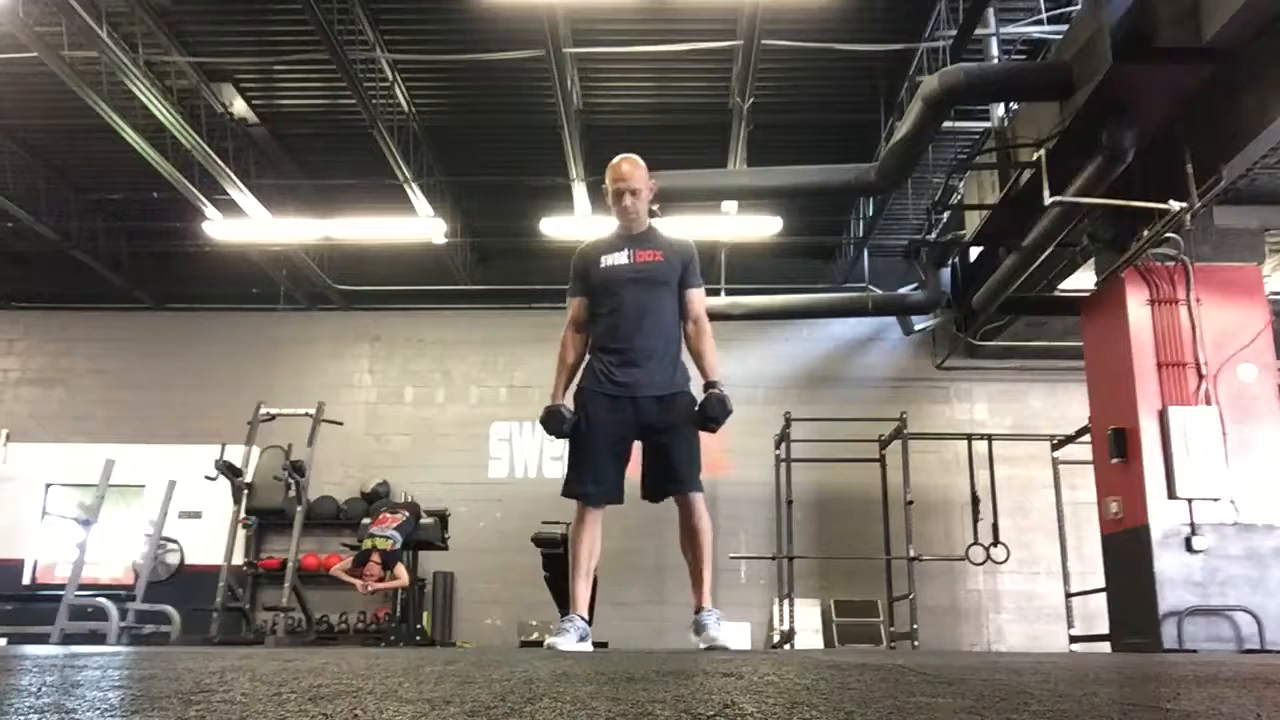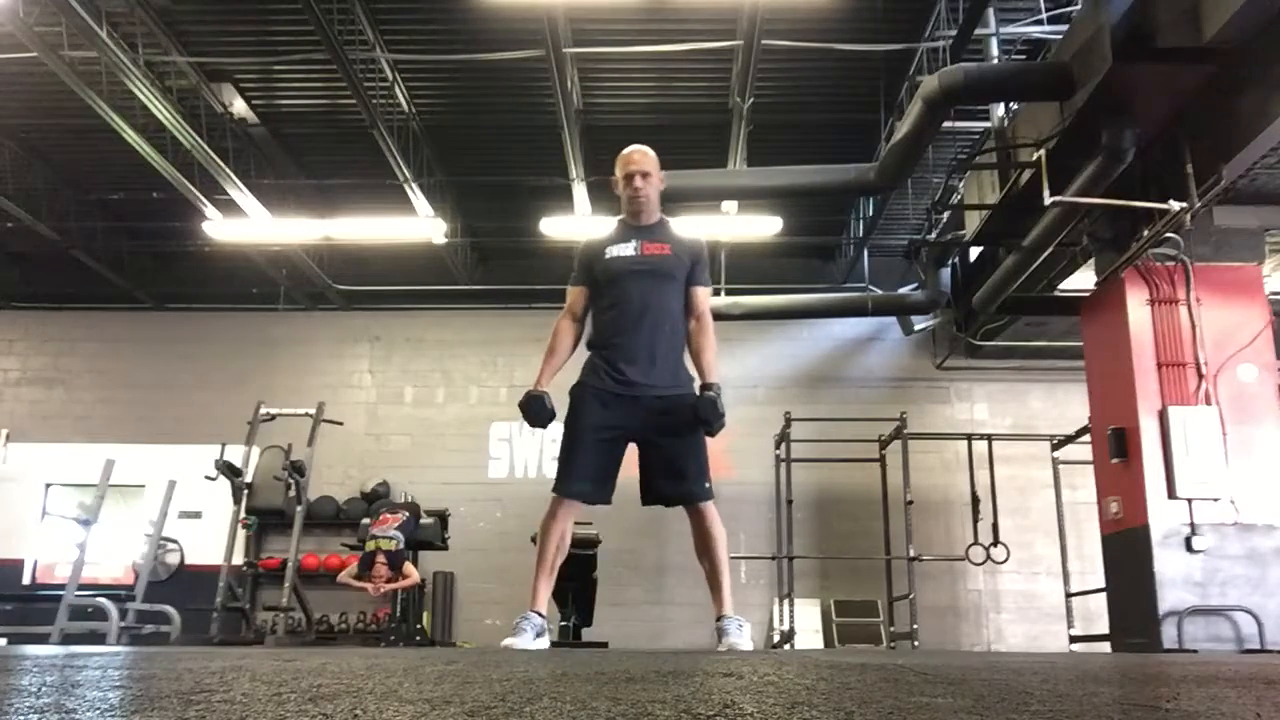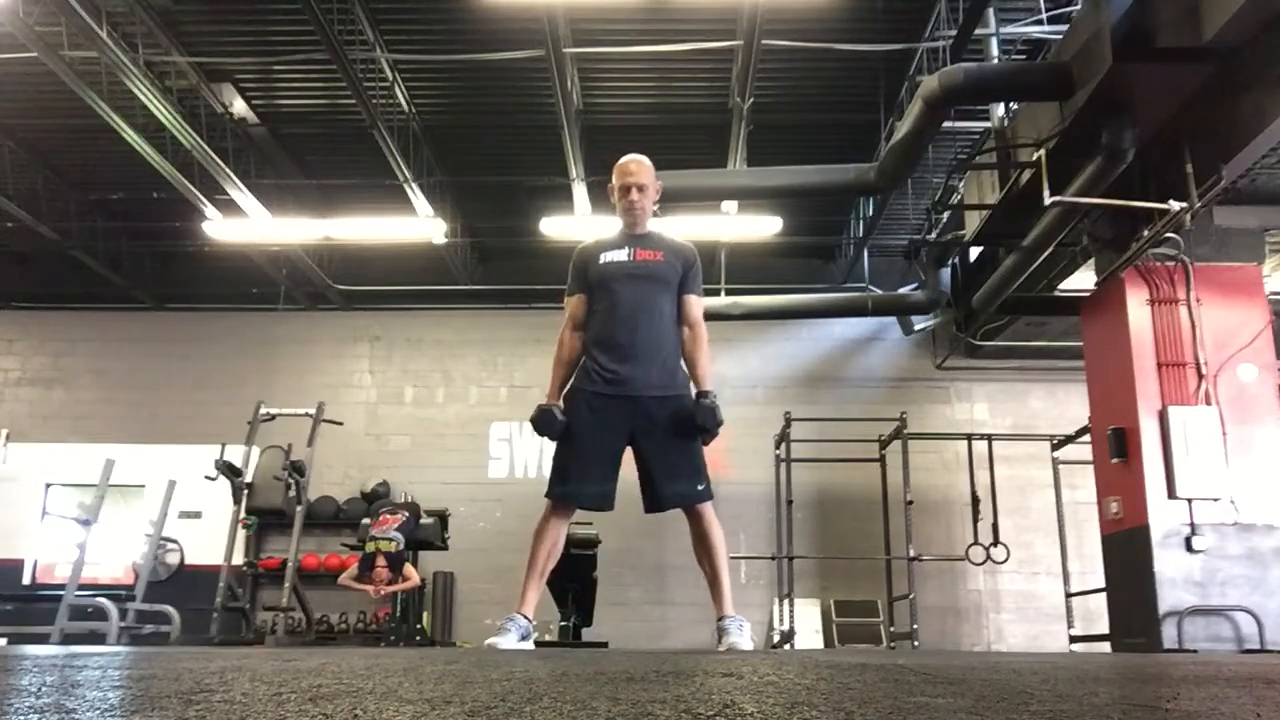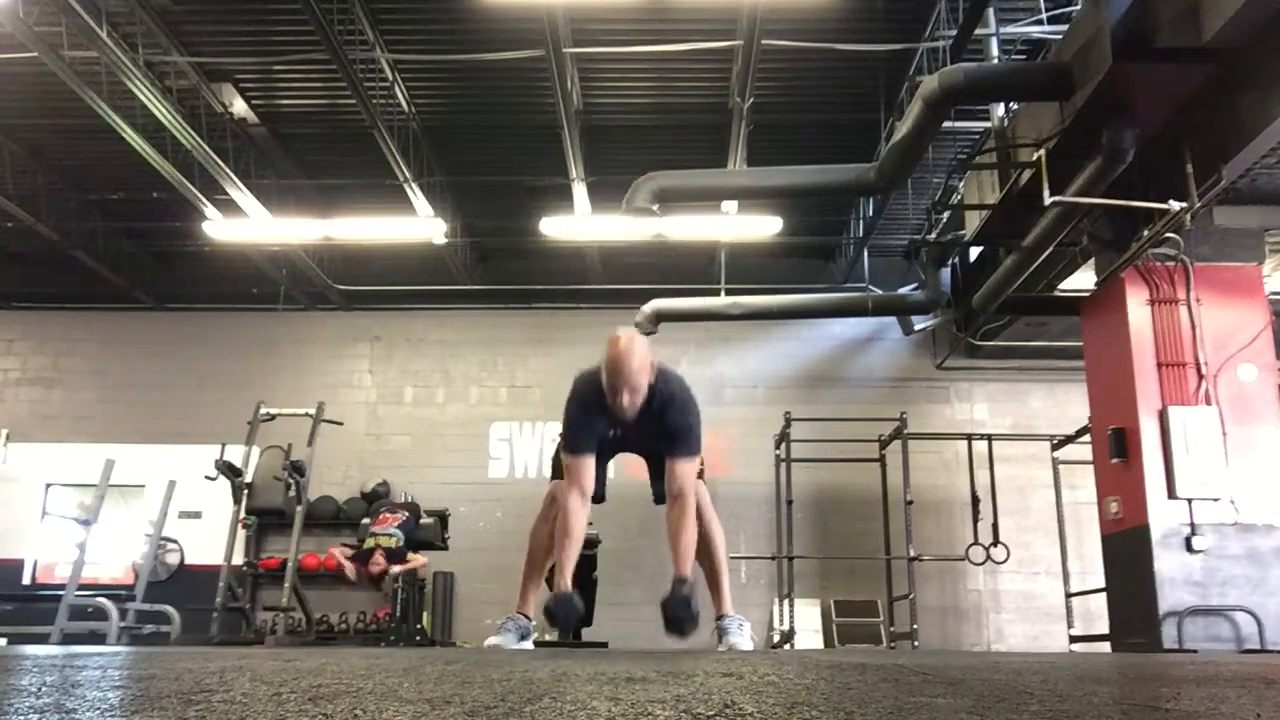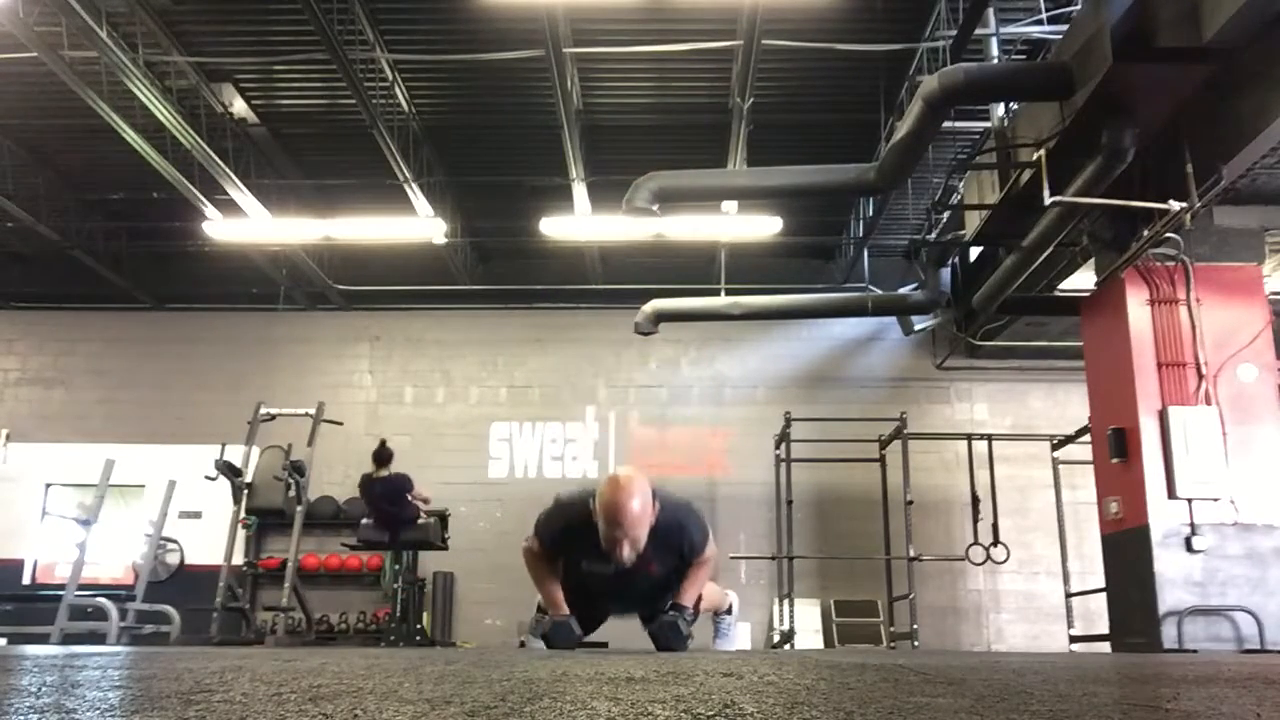
dt=1s
person 1, frame 1
left shoulder: (680, 251)
right shoulder: (589, 256)
left elbow: (696, 321)
right elbow: (576, 330)
left wrist: (713, 383)
right wrist: (558, 395)
left hip: (667, 392)
right hip: (602, 395)
left knee: (690, 495)
right knee: (590, 502)
left ankle: (704, 611)
right ankle: (577, 620)
person 1, frame 2
left shoulder: (689, 248)
right shoulder: (594, 250)
left elbow: (699, 320)
right elbow: (571, 319)
left wrist: (710, 385)
right wrist: (541, 383)
left hip: (670, 394)
right hip: (602, 393)
left knee: (700, 501)
right knee: (567, 498)
left ankle: (728, 619)
right ankle: (536, 618)
person 1, frame 3
left shoulder: (681, 255)
right shoulder: (589, 255)
left elbow: (693, 329)
right elbow: (573, 330)
left wrist: (704, 392)
right wrist: (552, 396)
left hip: (665, 396)
right hip: (595, 397)
left knee: (698, 503)
right knee: (561, 502)
left ankle: (729, 620)
right ankle: (522, 621)
person 1, frame 4
left shoulder: (677, 399)
right shoulder: (584, 396)
left elbow: (681, 496)
right elbow: (577, 494)
left wrist: (682, 582)
right wrist: (563, 586)
left hip: (658, 435)
right hip: (598, 435)
left knee: (698, 500)
right knee: (556, 499)
left ankle: (727, 619)
right ankle: (521, 618)
person 1, frame 5
left shoulder: (679, 521)
right shoulder: (569, 517)
left elbow: (705, 558)
right elbow: (533, 552)
left wrist: (681, 609)
right wrist: (560, 617)
left ankle: (724, 605)
right ankle: (546, 610)
